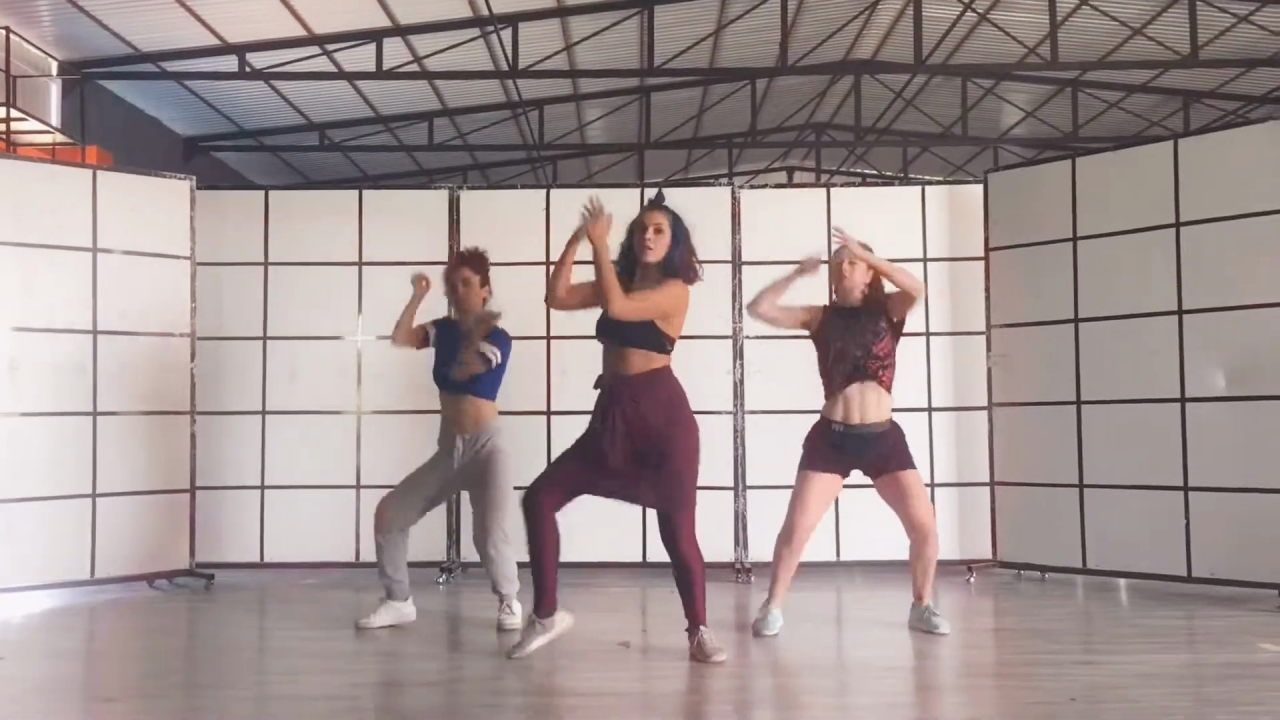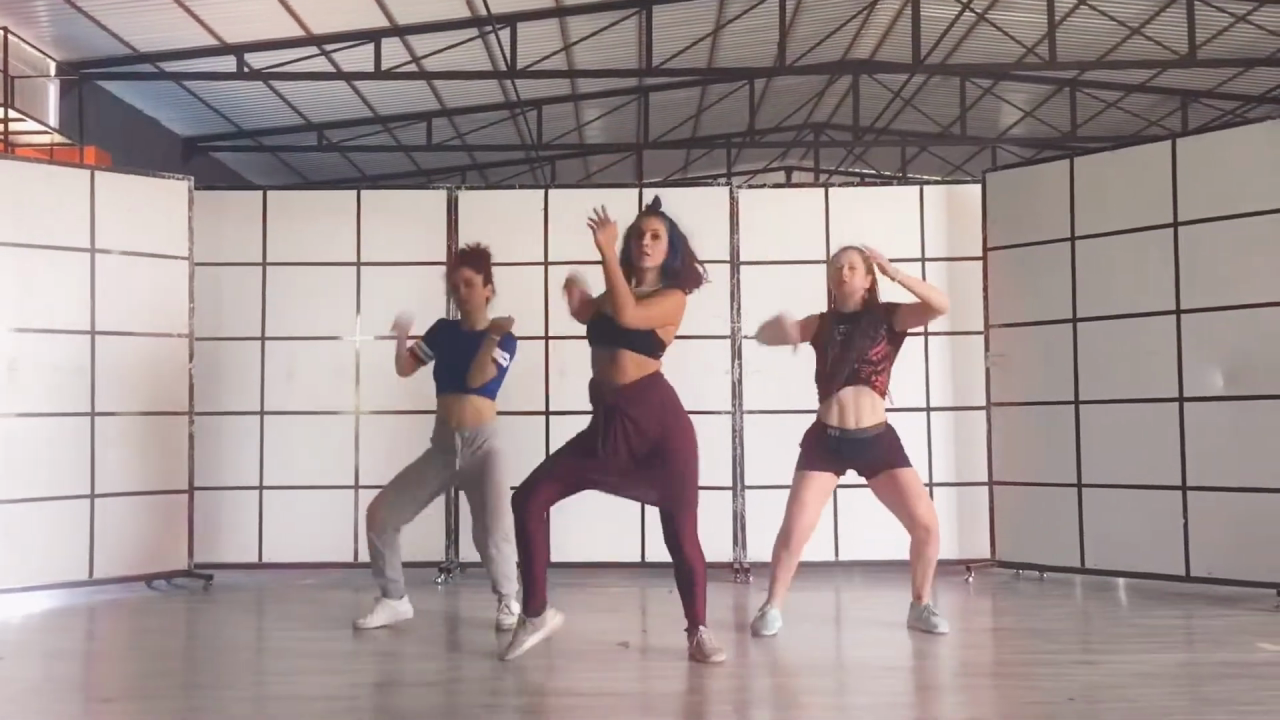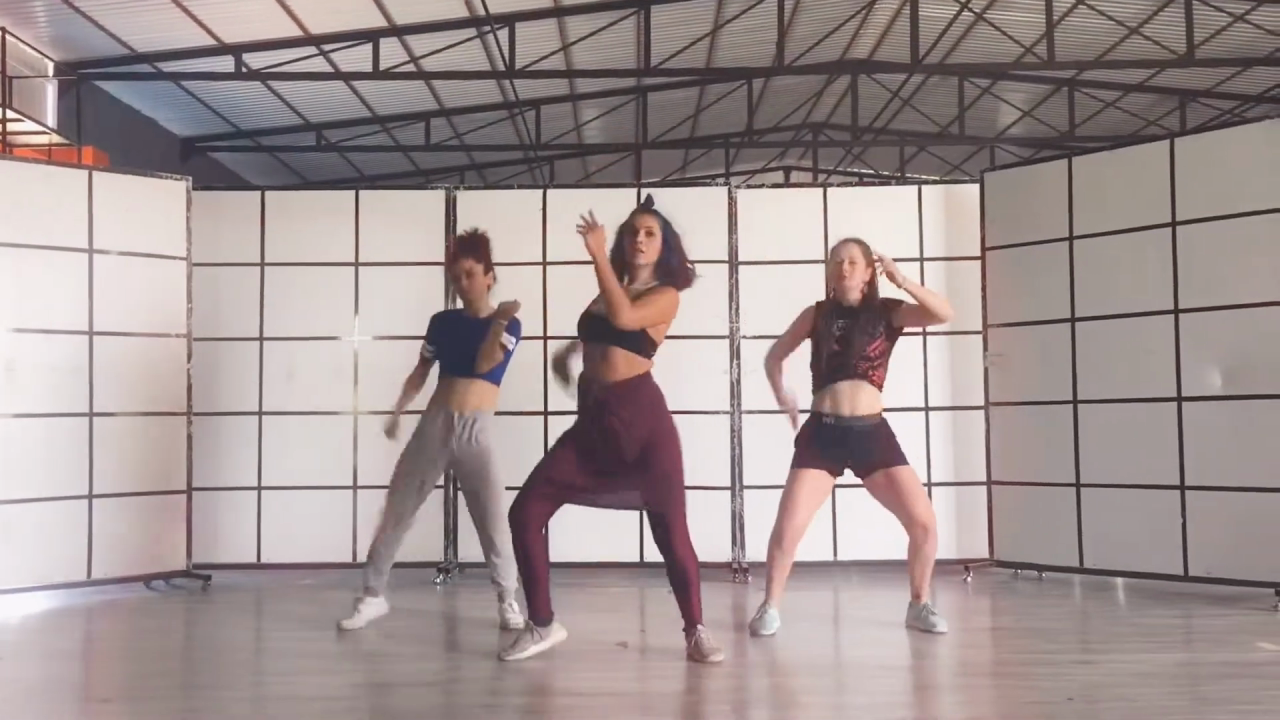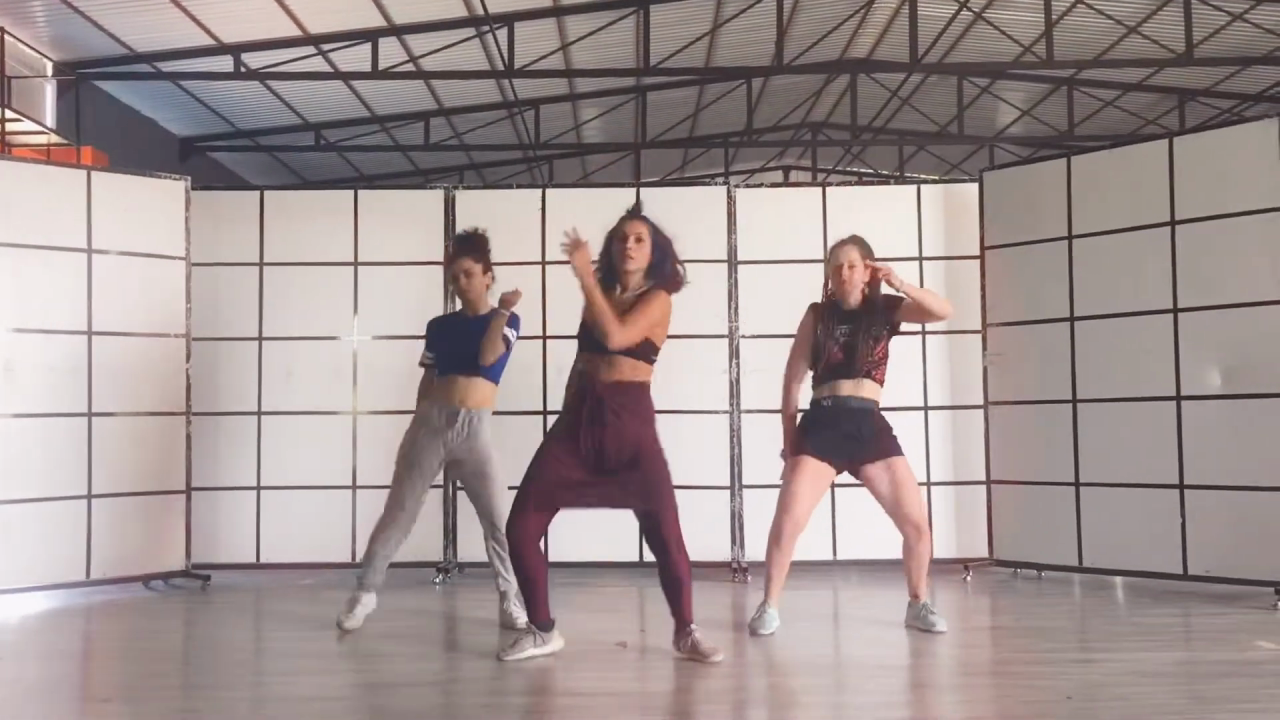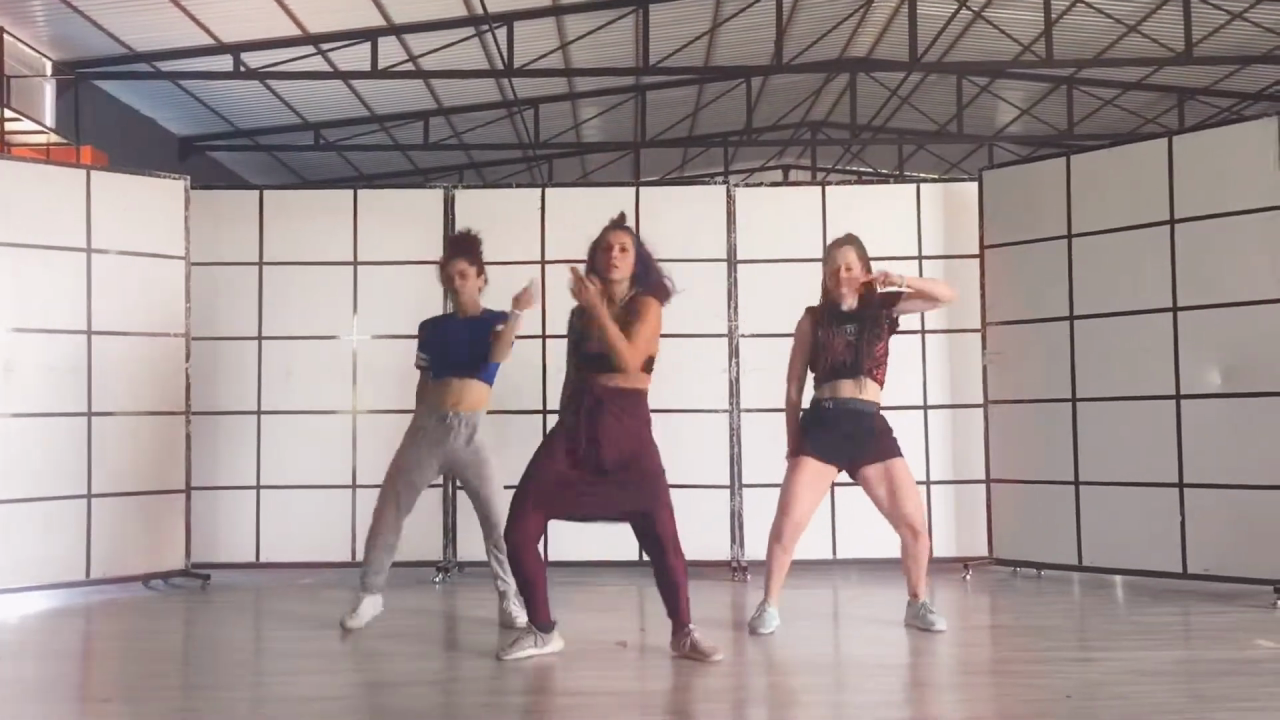
dt=0.1s
person 1, frame 1
left shoulder: (674, 289)
right shoulder: (621, 283)
left elbow: (618, 306)
right elbow: (556, 297)
left wrist: (599, 244)
right wrist: (574, 240)
left hip: (662, 412)
right hip: (613, 413)
left knee: (677, 530)
right knee: (538, 500)
left ankle: (699, 631)
right ankle: (547, 614)
person 1, frame 2
left shoulder: (672, 298)
right shoulder: (618, 290)
left elbow: (627, 316)
right elbow: (587, 315)
left wrist: (609, 253)
right wrist: (575, 294)
left hip: (657, 419)
right hip: (608, 422)
left knee: (681, 531)
right knee: (528, 501)
left ankle: (698, 631)
right ankle: (537, 613)
person 1, frame 3
left shoulder: (665, 295)
right shoulder: (615, 290)
left elbow: (622, 317)
left wrist: (599, 255)
right wrist: (569, 351)
left hip: (641, 419)
right hip: (592, 420)
left knee: (671, 532)
right knee: (525, 514)
left ankle: (695, 631)
right ankle: (543, 624)
person 1, frame 4
left shoulder: (657, 298)
right shoulder: (597, 298)
left elbow: (613, 336)
left wrist: (586, 273)
left hip: (630, 424)
right hip: (576, 424)
left knee: (666, 538)
right knee: (520, 530)
left ankle: (686, 631)
right ankle: (542, 630)
person 1, frame 5
left shoulder: (646, 306)
right shoulder: (578, 314)
left elbow: (627, 361)
left wrist: (597, 307)
left hip: (627, 428)
right hip: (575, 426)
left knee: (662, 540)
right knee: (518, 532)
left ankle: (684, 632)
right ankle: (543, 630)
person 2, frame 1
left shoulder: (888, 311)
right shoulder: (822, 317)
left elbow: (916, 288)
right elbow: (758, 308)
left wrist: (866, 255)
right wrist: (799, 272)
left hip: (882, 437)
right hip: (832, 437)
left knee: (924, 525)
right knee: (797, 527)
left ankle: (922, 606)
right ankle: (773, 606)
person 2, frame 2
left shoulder: (889, 318)
right shoulder: (821, 323)
left elbow: (941, 306)
right elbow: (765, 336)
left wrist: (895, 274)
right wrist: (783, 327)
left hip: (877, 439)
right hip: (826, 439)
left knee: (926, 524)
right knee: (794, 531)
left ankle: (920, 606)
right ankle: (772, 608)
person 2, frame 3
left shoulder: (887, 313)
right shoulder: (817, 315)
left elbow: (942, 314)
right elbow: (774, 356)
left wrist: (899, 278)
right wrist: (781, 392)
left hip: (873, 434)
right hip: (822, 434)
left knee: (924, 522)
right knee: (787, 528)
left ankle: (919, 605)
right ankle: (770, 607)
person 2, frame 4
left shoulder: (885, 310)
right shoulder: (816, 316)
left elbow: (942, 310)
right elbow: (792, 379)
left wrist: (898, 283)
right wrist: (788, 441)
left hip: (870, 426)
right hip: (823, 424)
left knee: (916, 522)
right knee: (788, 521)
left ankle: (918, 604)
right ankle: (769, 606)
person 2, frame 5
left shoulder: (883, 308)
right shoulder: (814, 319)
left elbow: (945, 295)
right elbow: (795, 384)
left wrist: (901, 281)
right wrist: (792, 441)
left hip: (870, 427)
right hip: (823, 425)
left knee: (914, 524)
right knee: (788, 522)
left ankle: (918, 603)
right ankle: (769, 606)
person 3, frame 1
left shoulder: (498, 338)
right shoulder: (445, 329)
left elbow: (459, 371)
right elbow: (400, 338)
left wrist: (478, 332)
right wrist: (418, 296)
left hip: (485, 448)
right hip: (448, 449)
left knee: (492, 532)
right knee: (388, 515)
left ankle: (509, 602)
right ankle: (398, 601)
person 3, frame 2
left shoulder: (504, 339)
right shoulder: (441, 332)
left elbow: (476, 379)
right elbow: (405, 369)
left wrist: (493, 335)
right wrist: (402, 339)
left hip: (481, 447)
right hip: (441, 446)
left knee: (495, 531)
right knee: (381, 513)
left ankle: (507, 602)
right ankle: (393, 599)
person 3, frame 3
left shoulder: (508, 324)
right shoulder: (443, 323)
left elbow: (484, 363)
right elbow: (420, 372)
left wrist: (499, 321)
right wrist: (397, 412)
left hip: (474, 435)
right hip: (433, 428)
left knee: (494, 521)
right knee: (396, 512)
left ankle: (508, 601)
right ankle: (372, 595)
person 3, frame 4
left shoulder: (502, 323)
right shoulder: (440, 326)
left elbow: (487, 357)
right elbow: (427, 379)
left wrist: (503, 311)
right wrist: (419, 425)
left hip: (474, 431)
right hip: (431, 422)
left knee: (498, 519)
right knee: (400, 511)
left ankle: (511, 600)
right ankle: (365, 592)
person 3, frame 5
left shoulder: (496, 321)
right shoulder: (432, 328)
left elbow: (497, 356)
left wrist: (516, 312)
left hip: (470, 434)
right hip: (427, 427)
left knee: (497, 519)
right knee: (388, 512)
left ankle: (510, 600)
right ankle: (370, 594)
